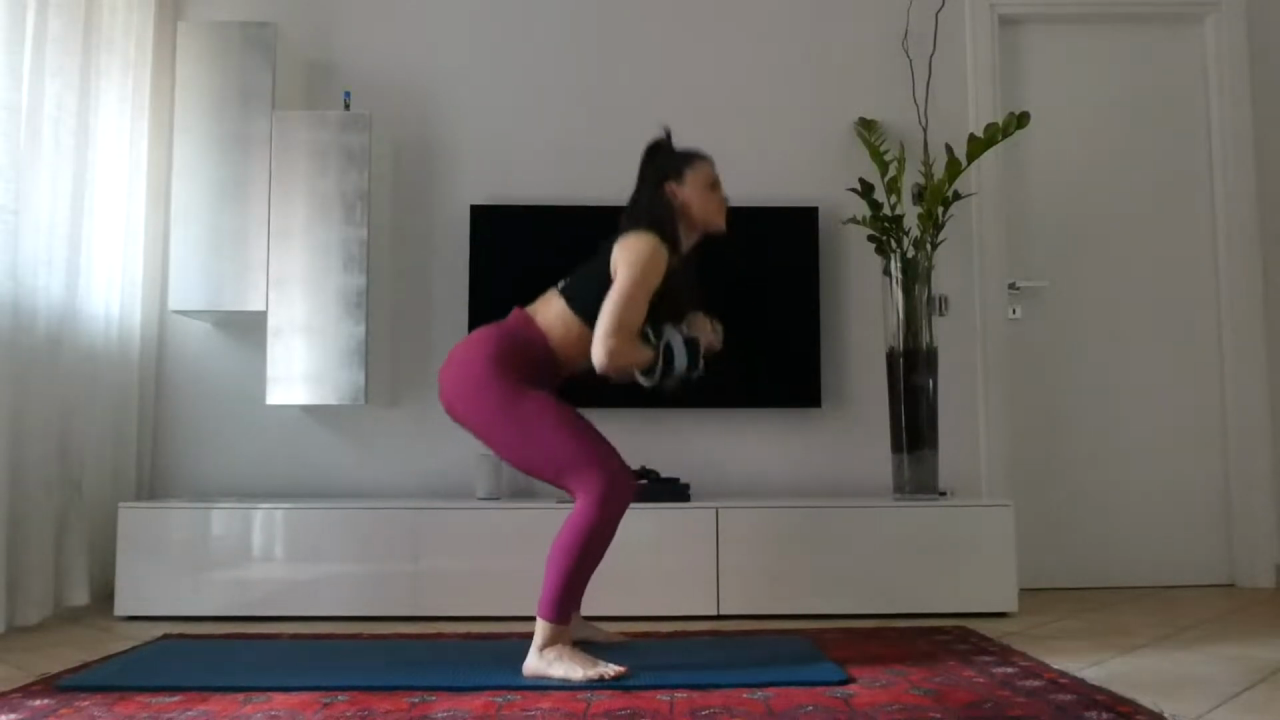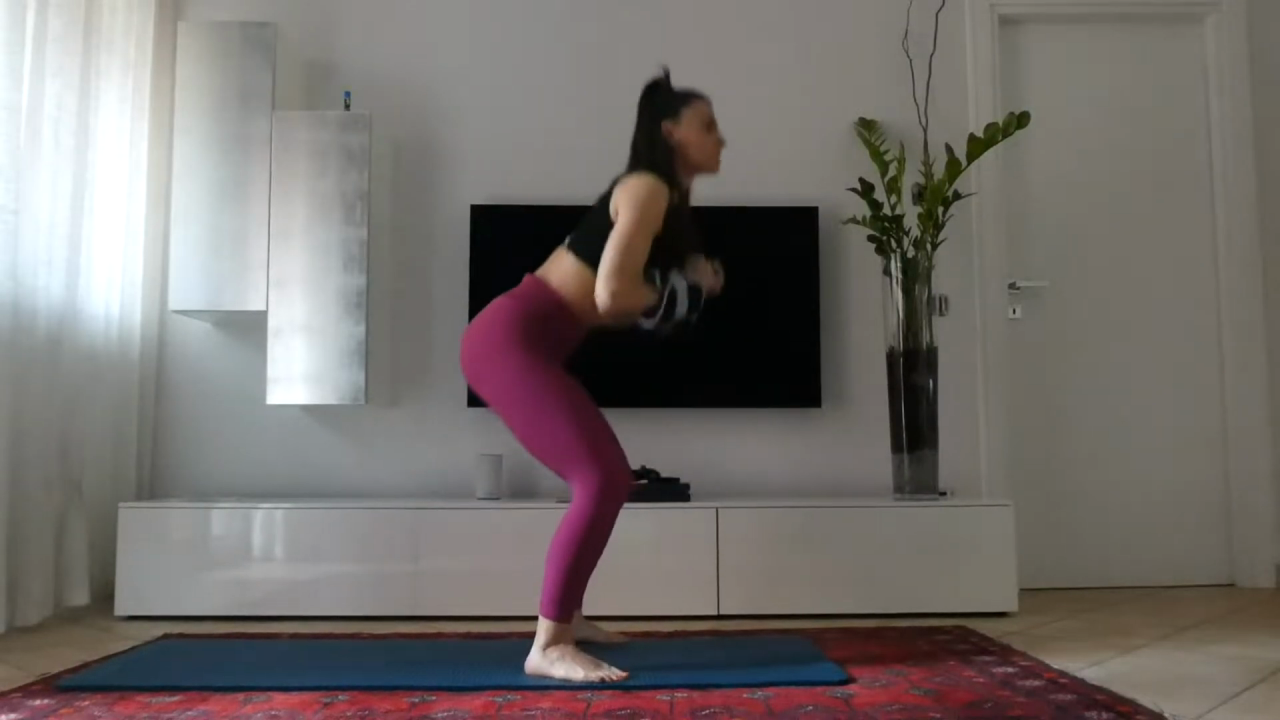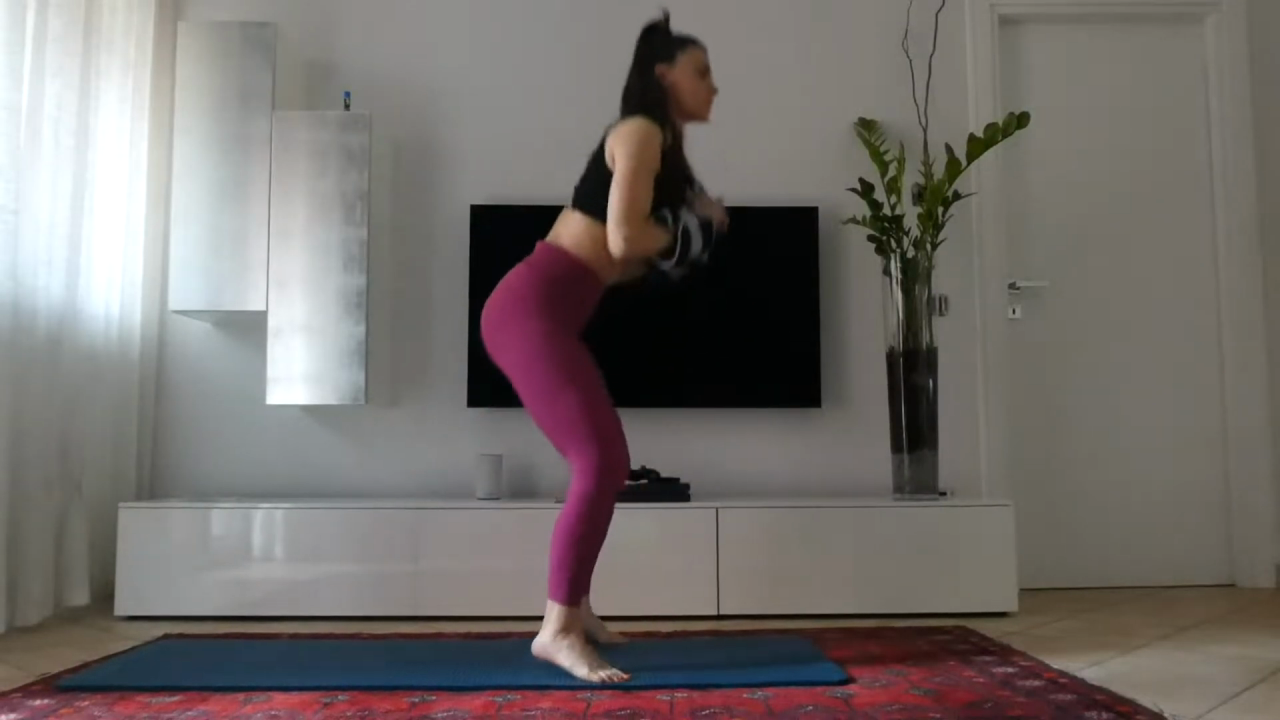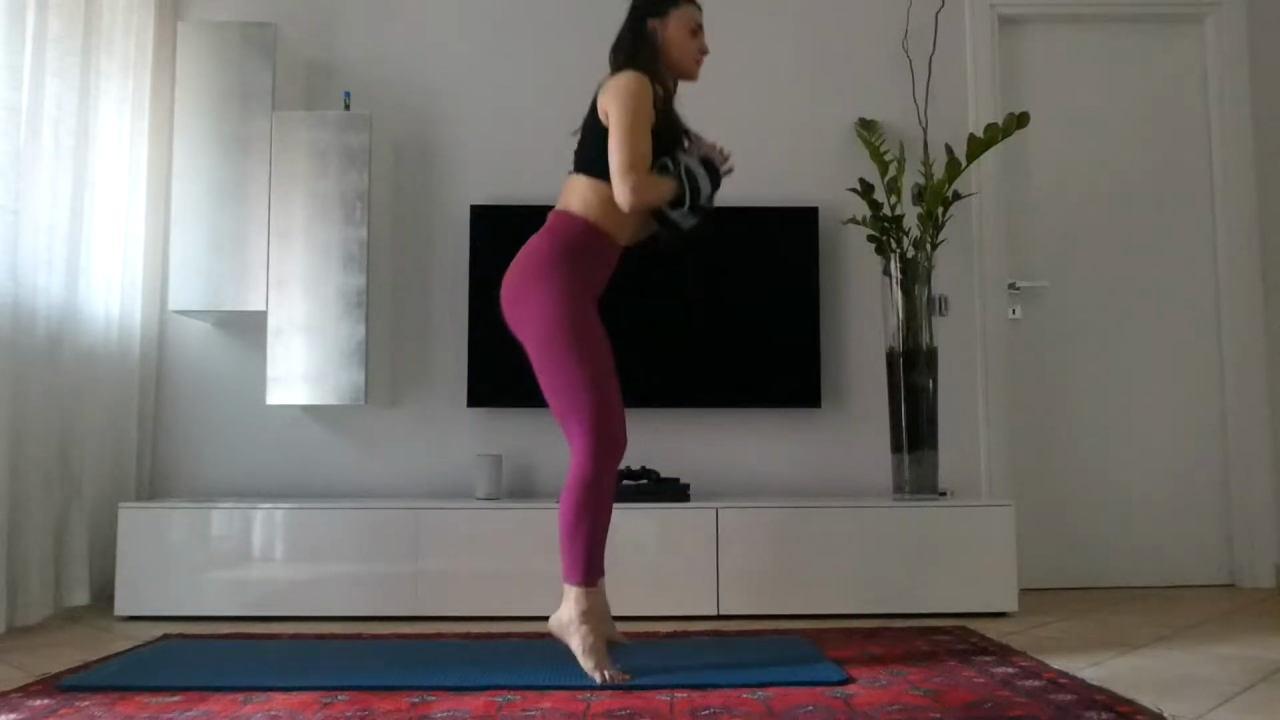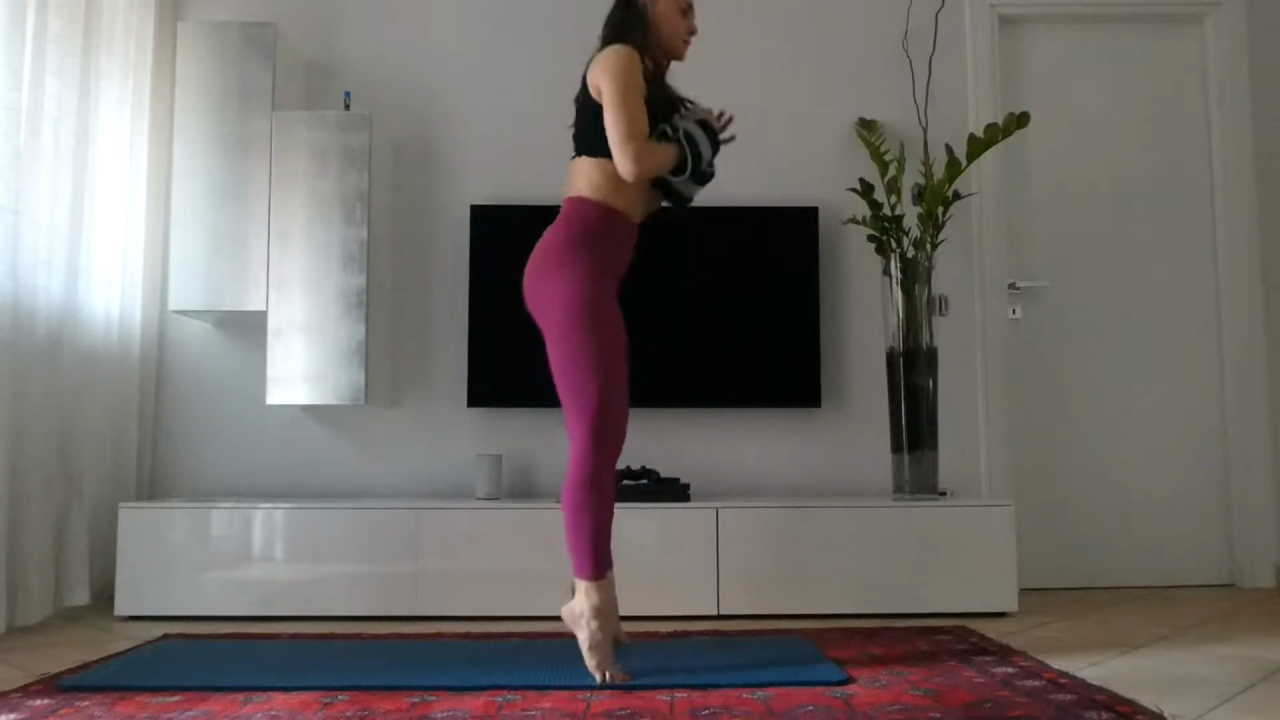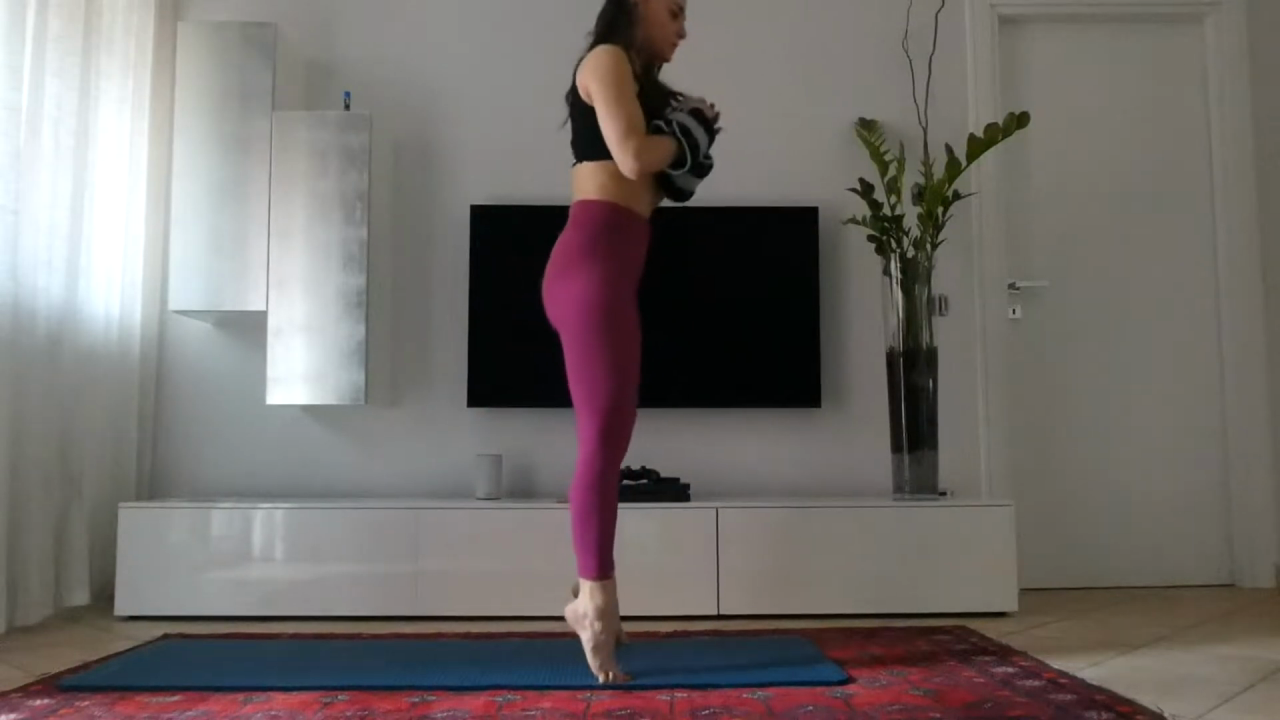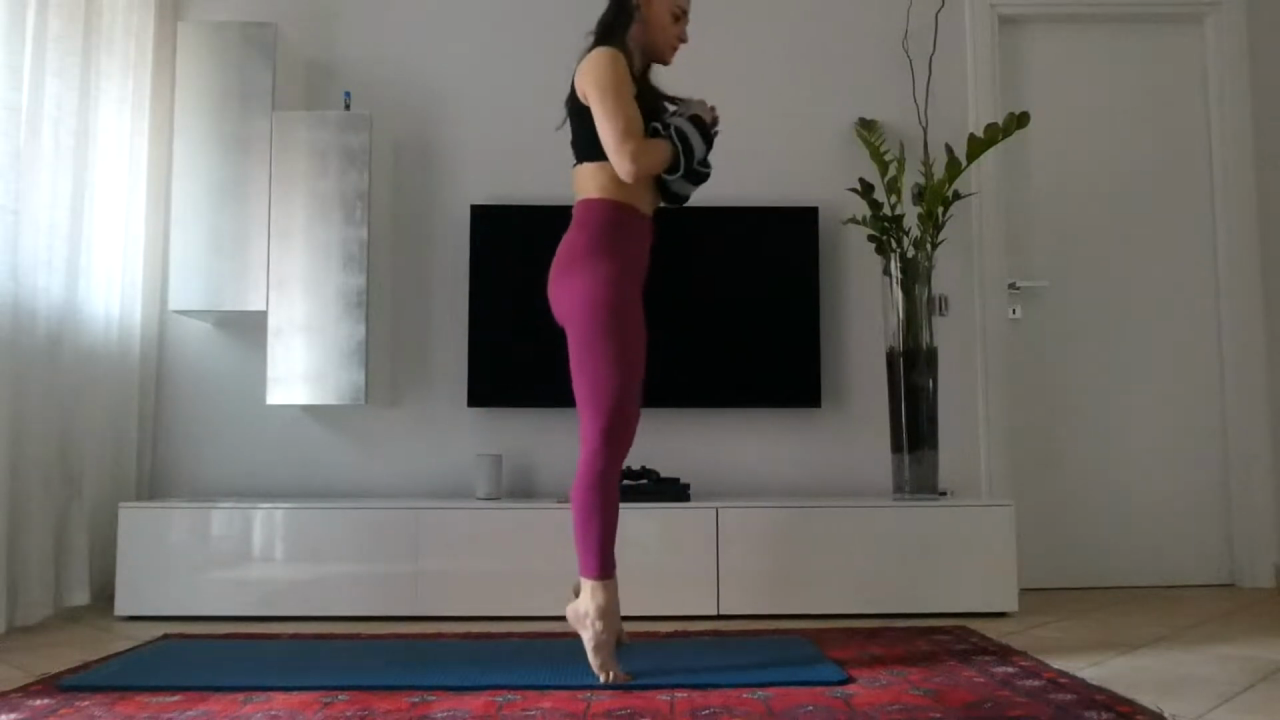
dt=0.1s
person 1, frame 1
left shoulder: (658, 256)
right shoulder: (647, 247)
left elbow: (616, 352)
right elbow: (606, 355)
left wrist: (683, 338)
right wrist: (673, 353)
left hip: (501, 373)
right hip: (487, 372)
left knee: (603, 483)
right knee: (606, 486)
left ankle: (562, 618)
right ankle: (547, 647)
person 1, frame 2
left shoulder: (662, 197)
right shoulder: (647, 189)
left elbow: (615, 304)
right elbow: (609, 297)
left wrist: (686, 285)
right wrist: (677, 290)
left hip: (522, 341)
right hip: (509, 339)
left knee: (604, 479)
right knee: (605, 479)
left ankle: (565, 615)
right ankle: (549, 646)
person 1, frame 3
left shoulder: (656, 144)
right shoulder: (639, 133)
left elbow: (618, 267)
right elbow: (623, 239)
left wrist: (689, 225)
right wrist: (685, 233)
left hip: (543, 313)
right hip: (529, 309)
left knee: (603, 463)
right knee: (602, 462)
left ankle: (572, 610)
right ankle: (558, 630)
person 1, frame 4
left shoulder: (644, 100)
right shoulder: (629, 84)
left elbow: (633, 217)
right elbow: (631, 191)
left wrist: (691, 175)
right wrist: (687, 179)
left hip: (568, 279)
right hip: (553, 275)
left knee: (602, 445)
right knee: (598, 445)
left ankle: (583, 602)
right ankle: (578, 608)
person 1, frame 5
left shoulder: (640, 77)
right shoulder: (618, 58)
left elbow: (641, 193)
right elbow: (633, 163)
left wrist: (692, 142)
right wrist: (690, 146)
left hip: (589, 267)
right hip: (573, 262)
left knee: (603, 438)
right knee: (595, 436)
left ankle: (592, 595)
right ankle: (590, 600)
person 1, frame 6
left shoulder: (629, 75)
right shoulder: (606, 58)
left elbow: (645, 180)
right elbow: (634, 158)
left wrist: (684, 131)
right wrist: (686, 136)
left hip: (605, 268)
right hip: (593, 265)
left knee: (607, 440)
right knee: (603, 439)
left ankle: (592, 596)
right ankle: (595, 602)
person 1, frame 7
left shoulder: (627, 78)
right shoulder: (604, 61)
left elbow: (643, 182)
right elbow: (631, 161)
left wrist: (681, 138)
right wrist: (684, 139)
left hip: (608, 268)
right hip: (596, 264)
left knee: (610, 439)
right knee: (606, 438)
left ankle: (593, 595)
right ankle: (597, 599)
